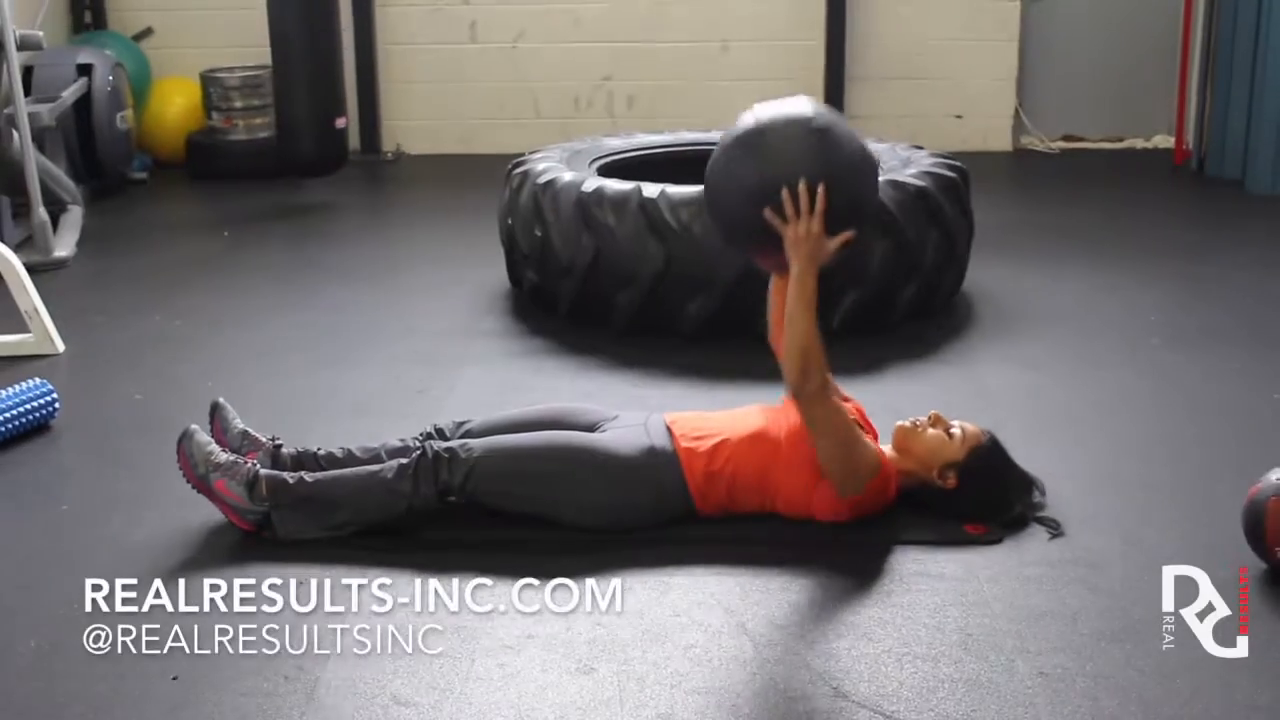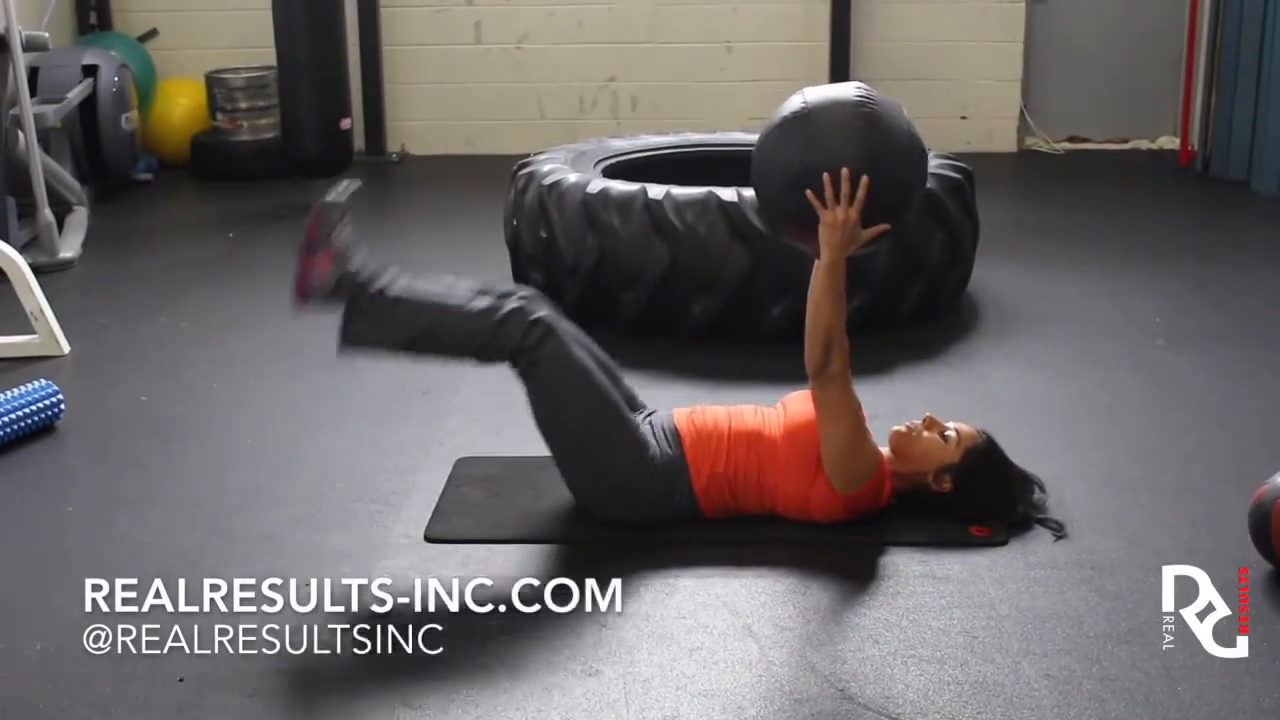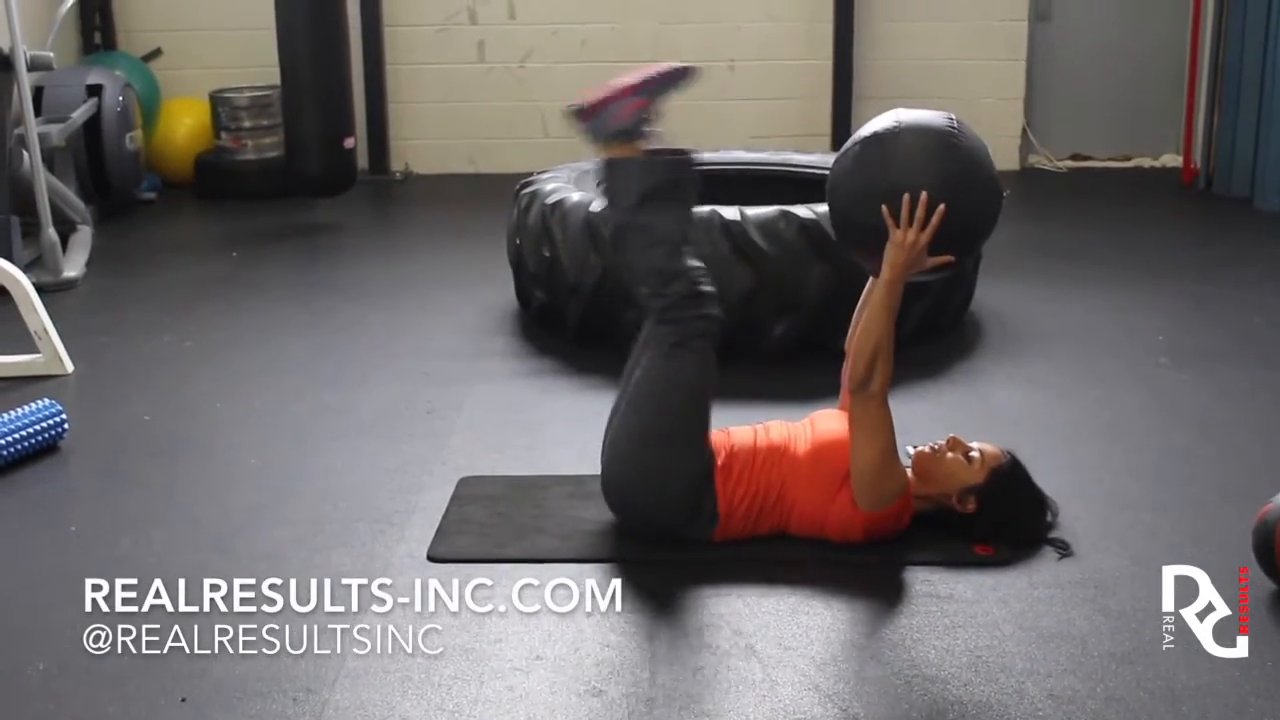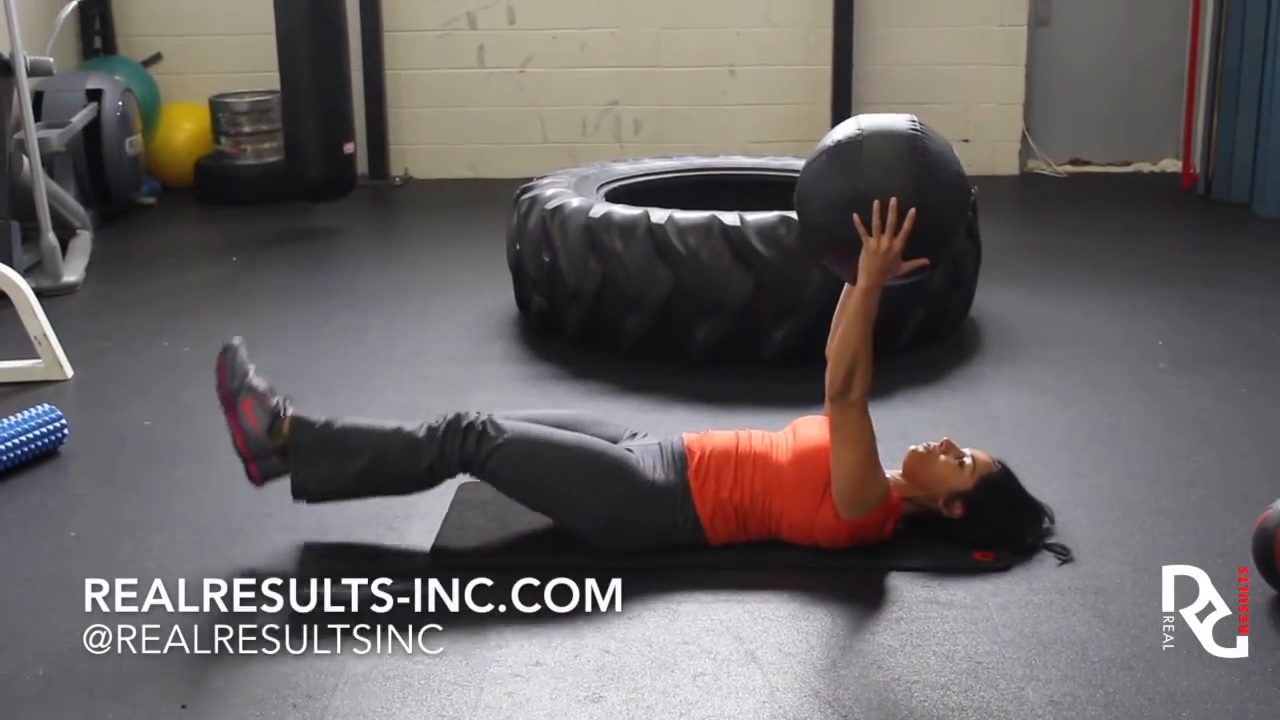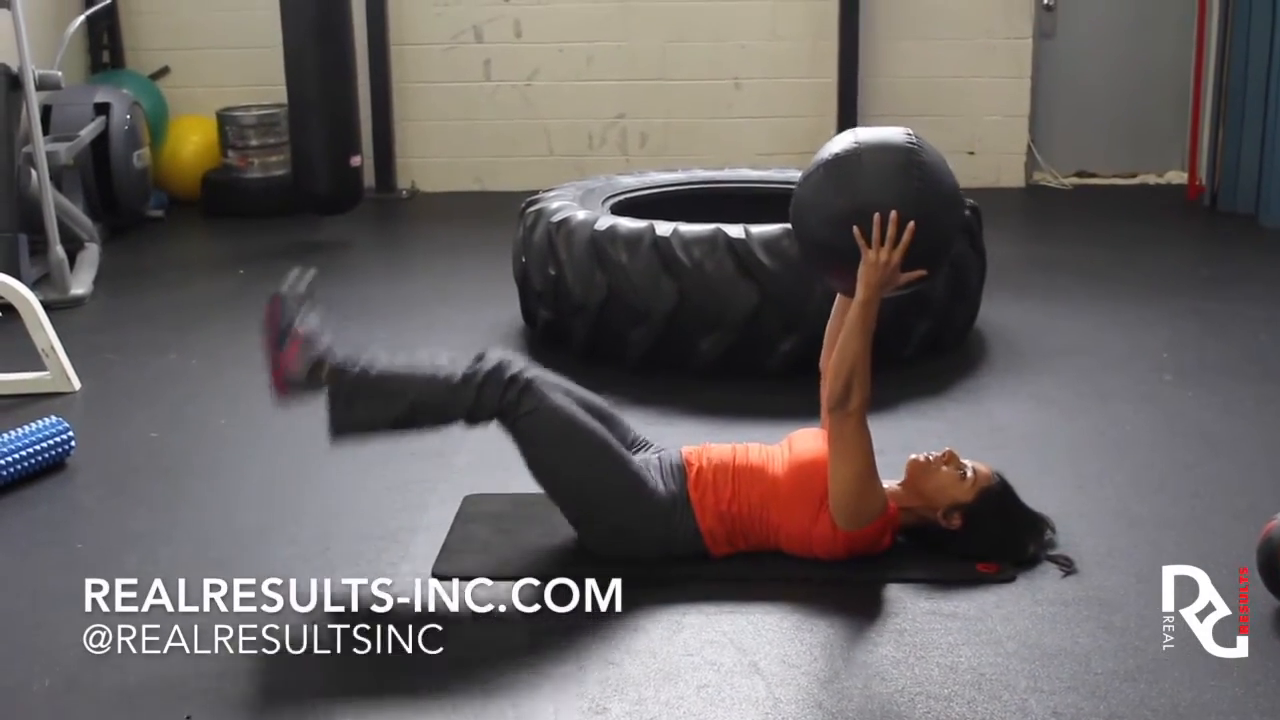
dt=1s
person 1, frame 1
left shoulder: (866, 483)
right shoulder: (858, 432)
left elbow: (801, 383)
right elbow: (783, 344)
left wrist: (806, 268)
right wrist: (787, 255)
left hip: (644, 482)
right hip: (650, 434)
left knee: (443, 472)
right knee: (451, 435)
left ankle: (266, 501)
right ankle: (276, 463)
person 1, frame 2
left shoulder: (860, 483)
right shoulder: (867, 455)
left elbow: (826, 371)
right elbow: (832, 380)
left wrist: (833, 257)
right wrist: (830, 247)
left hip: (644, 480)
right hip: (657, 435)
left knee: (525, 324)
right knee: (525, 315)
left ankle: (353, 287)
right ankle: (360, 288)
person 1, frame 3
left shoulder: (884, 505)
right shoulder: (882, 482)
left elbow: (865, 387)
right elbow: (860, 369)
left wrist: (893, 276)
right wrist: (884, 270)
left hip: (653, 490)
right hip: (659, 477)
left knee: (684, 312)
right knee: (677, 306)
left ankle: (627, 144)
right ankle: (625, 146)
person 1, frame 4
left shoulder: (869, 511)
right shoulder: (876, 486)
left elbow: (843, 394)
right elbow: (840, 370)
left wrist: (870, 283)
right wrist: (864, 276)
left hip: (653, 506)
right hip: (661, 462)
left knee: (467, 437)
right knee: (481, 426)
left ankle: (282, 436)
right ankle: (287, 435)
person 1, frame 5
left shoulder: (865, 521)
right shoulder: (877, 498)
left elbow: (843, 407)
right elbow: (833, 376)
left wrist: (868, 295)
right wrist: (854, 283)
left hip: (653, 517)
right hip: (665, 473)
left knee: (505, 382)
right knee: (510, 380)
left ankle: (321, 371)
right ankle: (329, 372)
